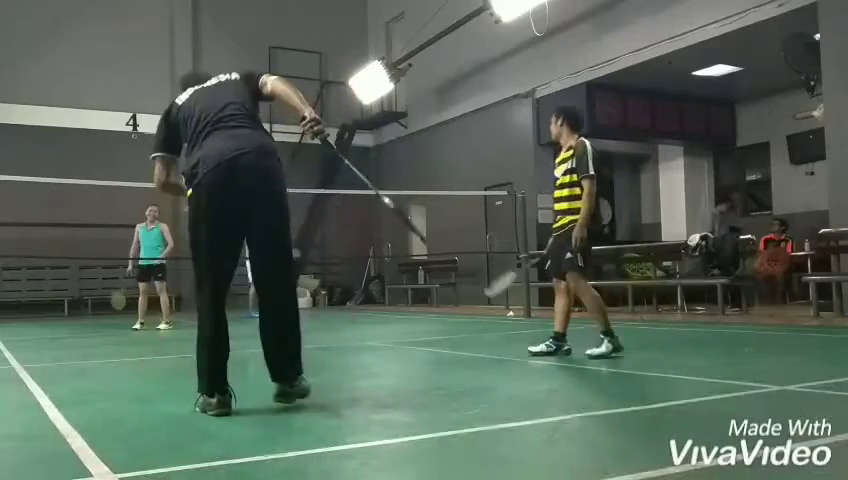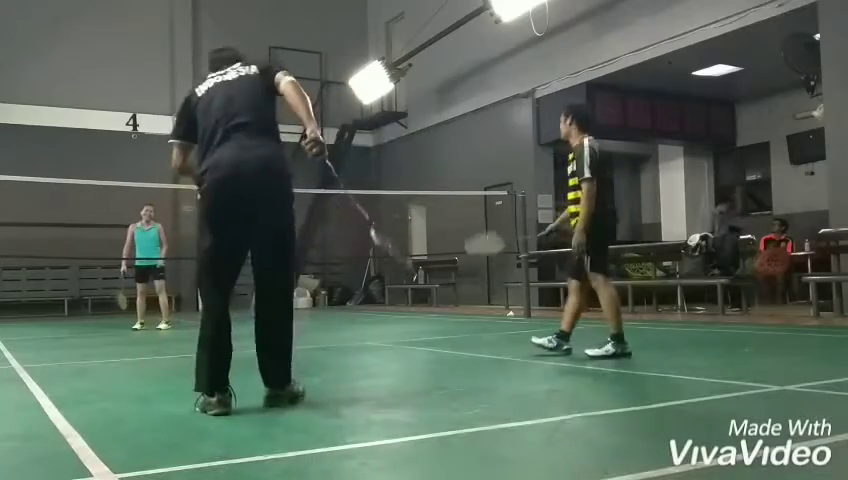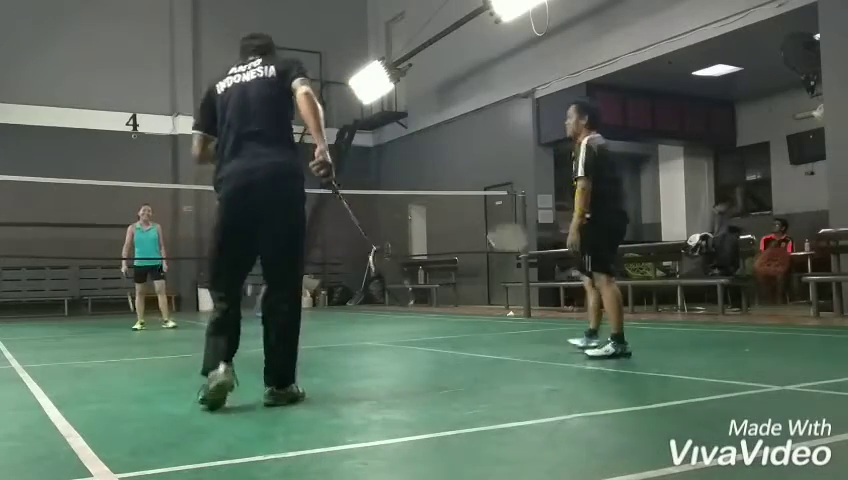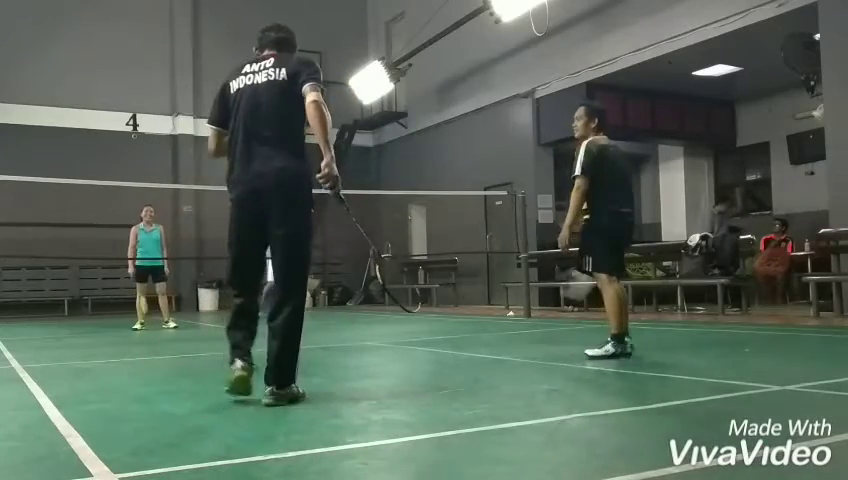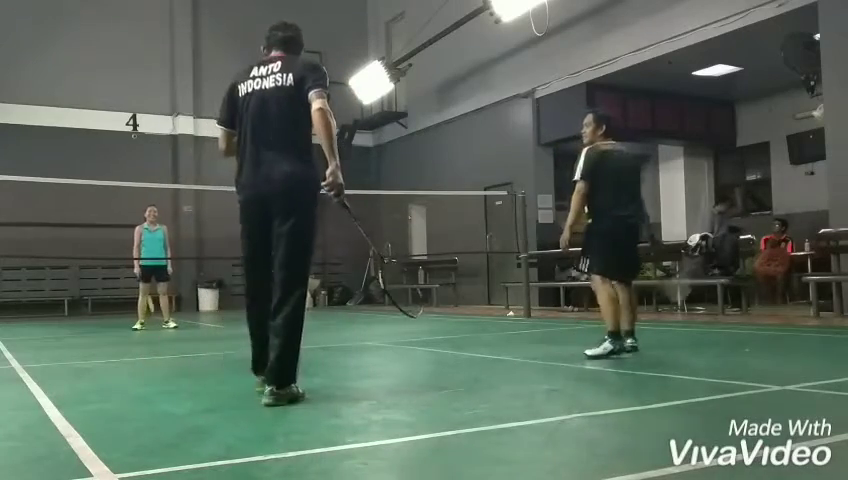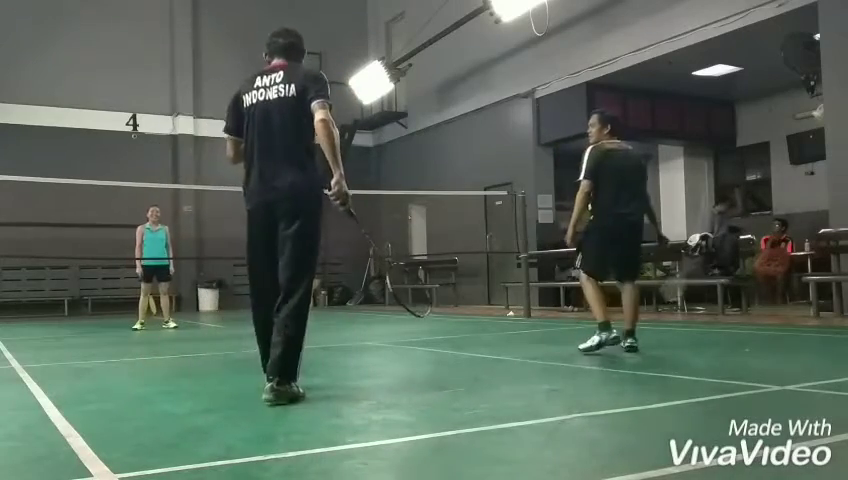
dt=0.2s
person 1, frame 1
left shoulder: (175, 107)
right shoulder: (240, 79)
left elbow: (161, 180)
right elbow: (274, 83)
left wrist: (188, 190)
right wrist: (306, 112)
left hip: (209, 171)
right hip: (259, 161)
left knee: (211, 289)
right knee: (276, 279)
left ankle: (214, 392)
right ankle: (288, 379)
person 1, frame 2
left shoulder: (196, 95)
right shoulder: (261, 72)
left elbow: (178, 163)
right elbow: (289, 85)
right wrist: (311, 128)
left hip: (219, 179)
right hip: (268, 171)
left knee: (215, 291)
right knee: (275, 285)
left ankle: (213, 390)
right ankle: (278, 384)
person 1, frame 3
left shoulder: (219, 86)
right shoulder: (285, 68)
left elbow: (199, 152)
right elbow: (305, 95)
right wrist: (321, 145)
left hip: (234, 184)
right hip: (281, 179)
left knee: (226, 285)
right knee: (283, 285)
left ankle: (219, 366)
right ankle: (279, 383)
person 1, frame 4
left shoulder: (233, 80)
right shoulder: (300, 66)
left elbow: (215, 146)
right elbow: (314, 103)
right wrist: (328, 156)
left hip: (244, 186)
right hip: (288, 182)
left knee: (243, 282)
right knee: (289, 283)
left ankle: (240, 359)
right ankle: (279, 383)
person 1, frame 5
left shoulder: (240, 81)
right shoulder: (308, 69)
left elbow: (225, 146)
right elbow: (319, 110)
right wrist: (334, 164)
left hip: (252, 190)
right hip: (294, 185)
left knee: (257, 285)
right knee: (289, 284)
left ankle: (264, 371)
right ankle: (279, 382)
person 1, frame 6
left shoulder: (244, 90)
right shoulder: (309, 78)
left elbow: (233, 154)
right elbow: (322, 121)
right wrist: (338, 174)
left hip: (258, 197)
right hip: (299, 194)
left knee: (263, 288)
right knee: (293, 286)
left ankle: (275, 371)
right ankle: (280, 378)
person 2, frame 1
left shoulder: (581, 146)
right shoulder: (562, 155)
left elbow: (589, 188)
left wrist: (581, 225)
right wrist: (556, 234)
left hip: (576, 228)
right hip: (562, 229)
left knee: (576, 281)
right knee: (560, 284)
left ankle: (609, 337)
right ankle: (559, 340)
person 2, frame 2
left shoulder: (584, 146)
right shoulder: (578, 149)
left elbow: (589, 191)
left wrist: (580, 229)
right wrist: (559, 223)
left hip: (593, 226)
right hip: (584, 227)
left knee: (598, 279)
right knee: (576, 284)
left ankle: (618, 341)
right ankle: (562, 338)
person 2, frame 3
left shoulder: (585, 145)
right shoulder: (598, 145)
left elbow: (584, 189)
left wrist: (575, 228)
right wrist: (579, 223)
left hip: (600, 221)
right hip: (610, 219)
left knee: (602, 278)
right knee: (592, 278)
left ankle: (618, 342)
right ankle: (592, 335)
person 2, frame 4
left shoulder: (588, 147)
right shoulder: (615, 150)
left elbow: (581, 188)
left wrist: (567, 226)
left hip: (603, 221)
right hip: (623, 219)
left knee: (605, 278)
right knee: (612, 278)
left ankle: (618, 341)
right ankle: (623, 335)
person 2, frame 5
left shoulder: (591, 152)
right shoulder: (629, 157)
left elbow: (581, 192)
right elbow: (637, 196)
left wrist: (568, 228)
right wrist: (646, 227)
left hip: (604, 225)
right hip: (629, 224)
left knee: (600, 279)
right knee: (623, 281)
left ankle: (614, 338)
right ankle: (629, 337)
person 2, frame 6
left shoulder: (595, 151)
right shoulder: (635, 157)
left elbow: (585, 191)
right elbow: (644, 196)
left wrist: (572, 226)
right wrist: (656, 228)
left hip: (604, 224)
right hip: (632, 225)
left knee: (587, 275)
right knee: (628, 281)
left ankle: (604, 329)
right ankle: (629, 336)
